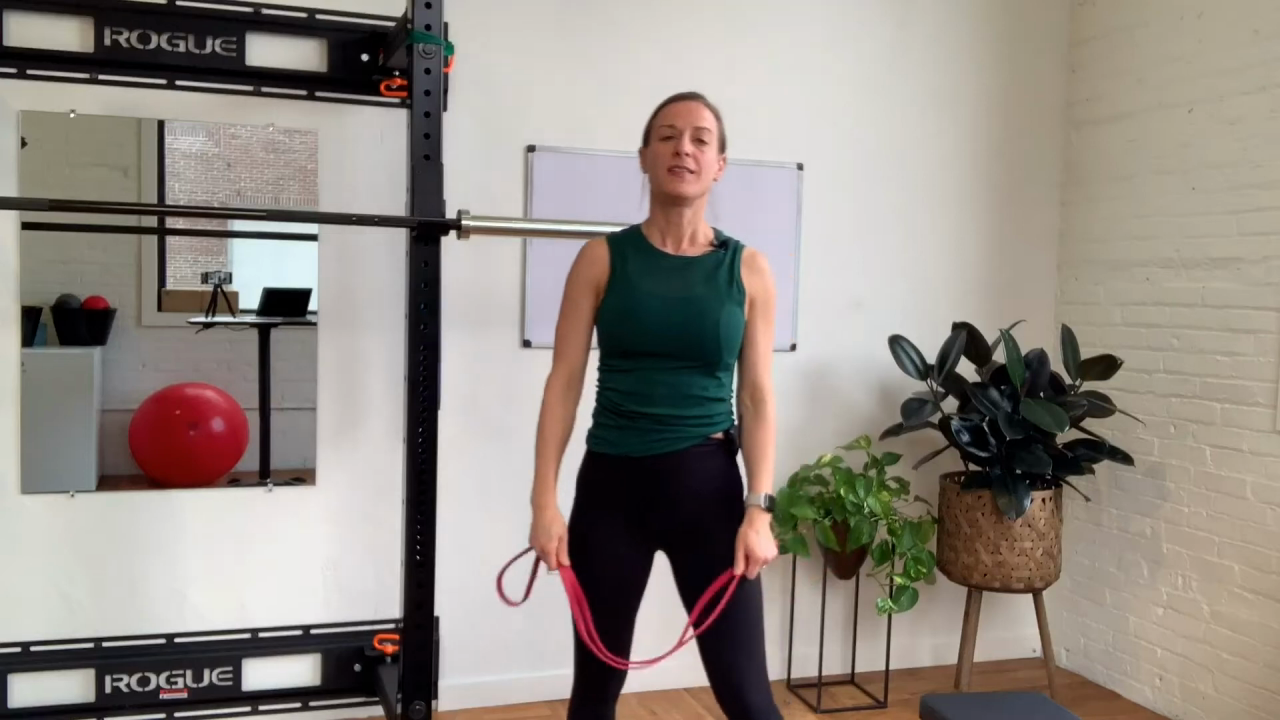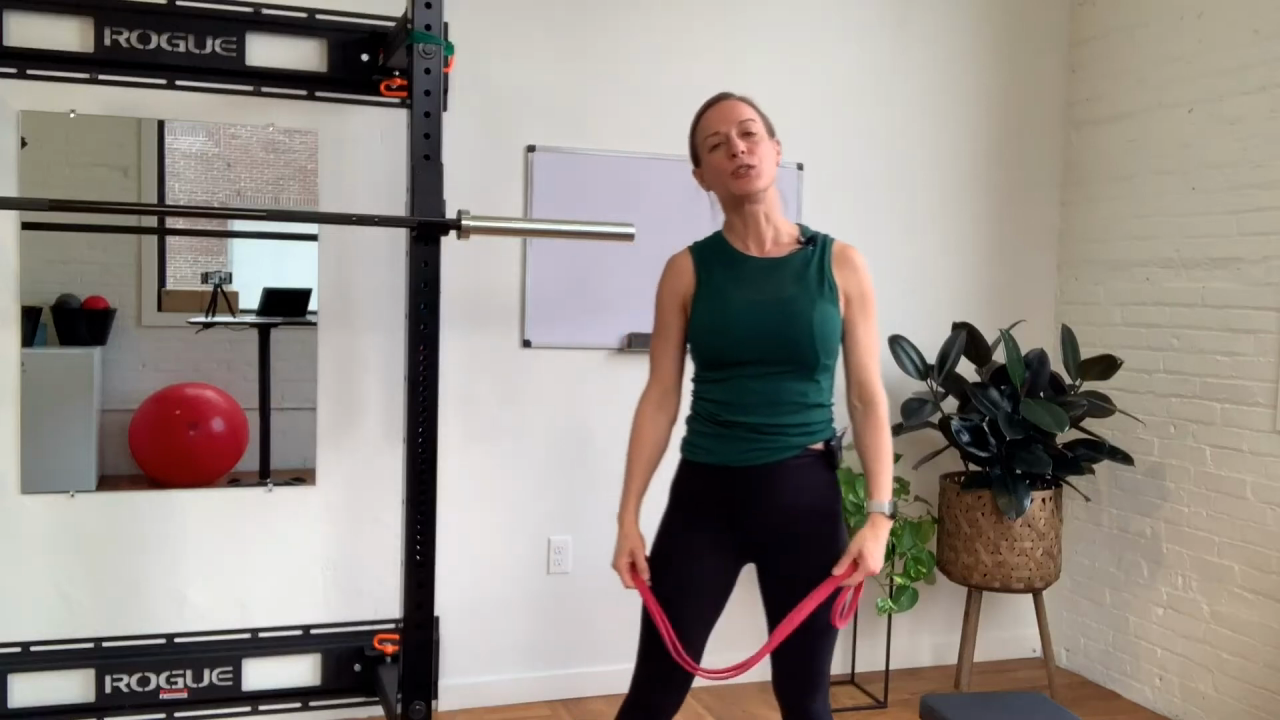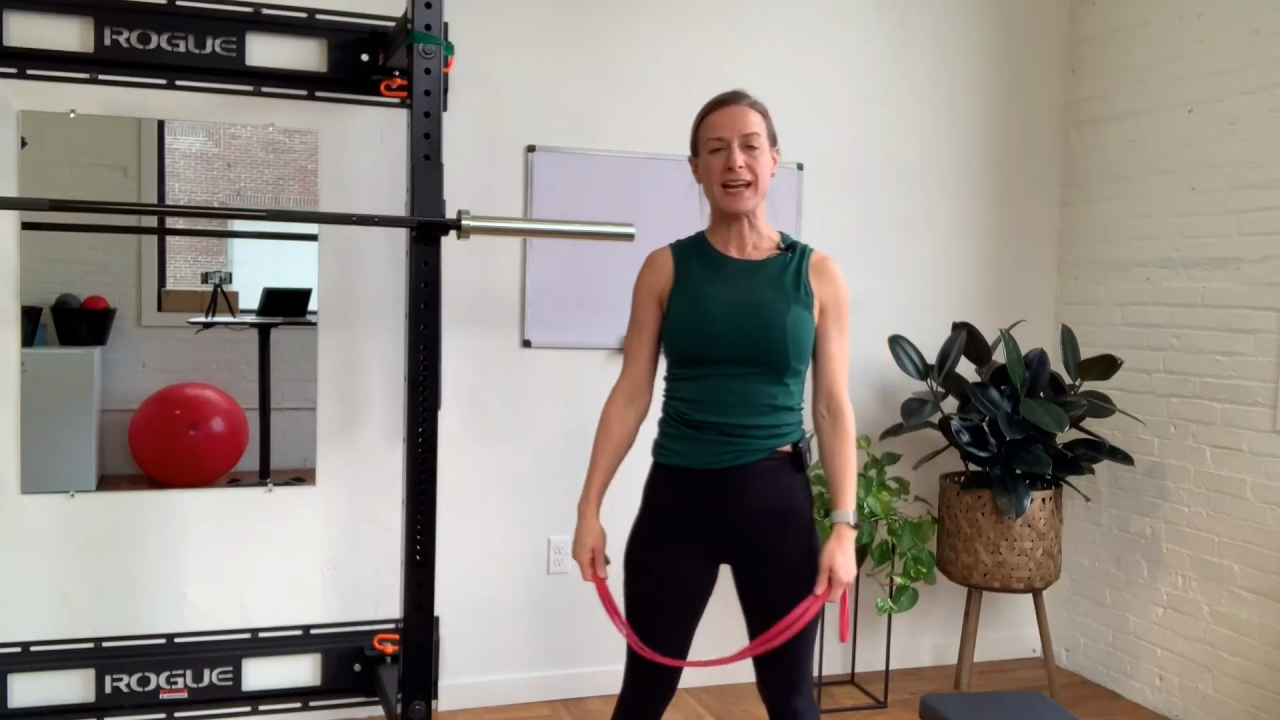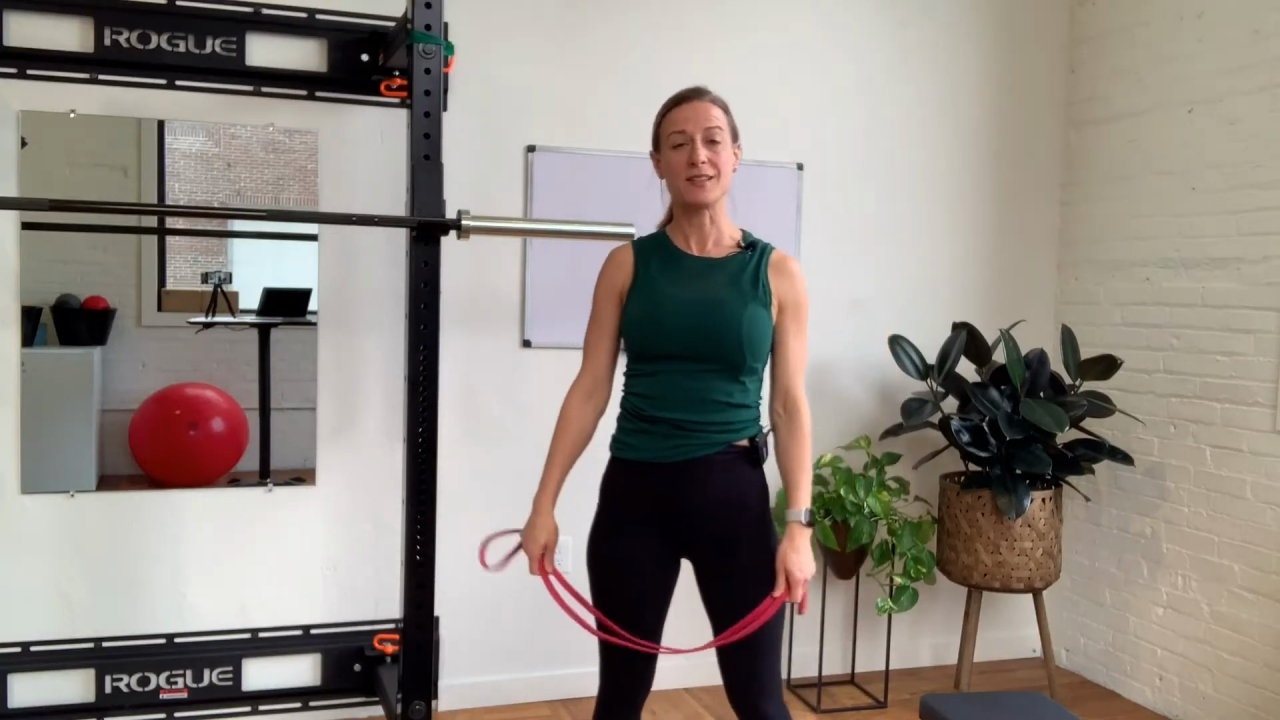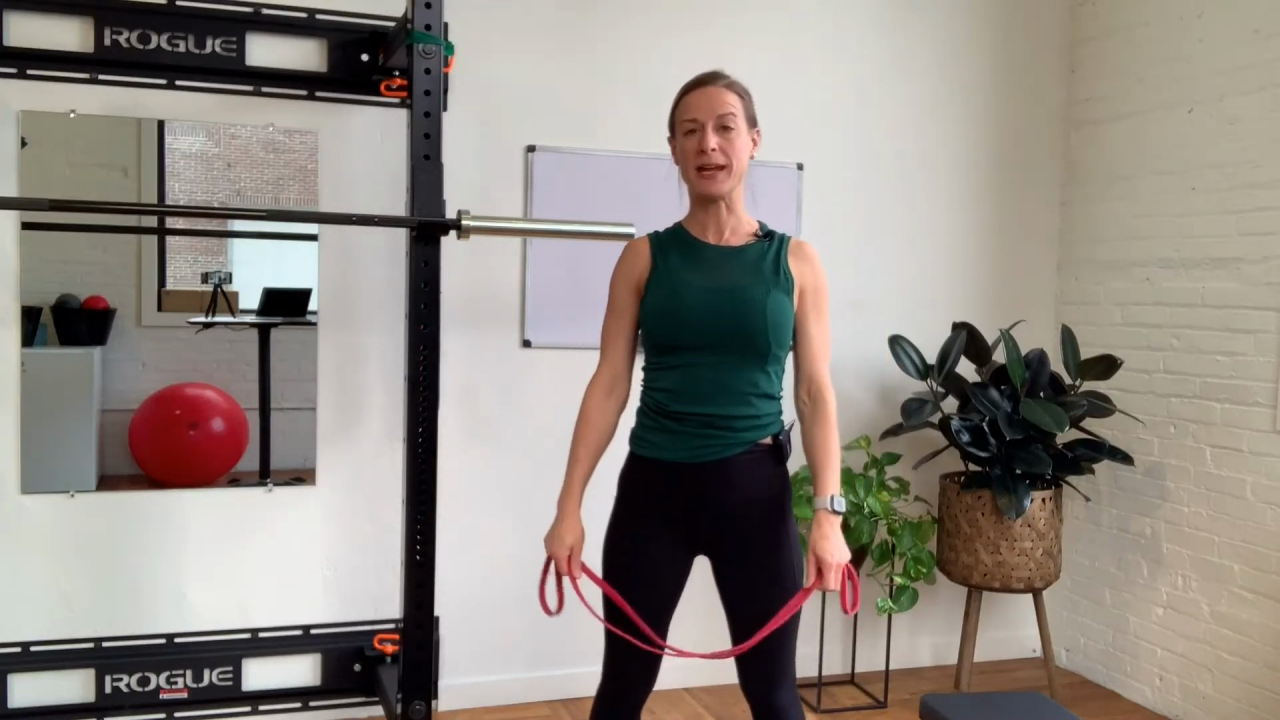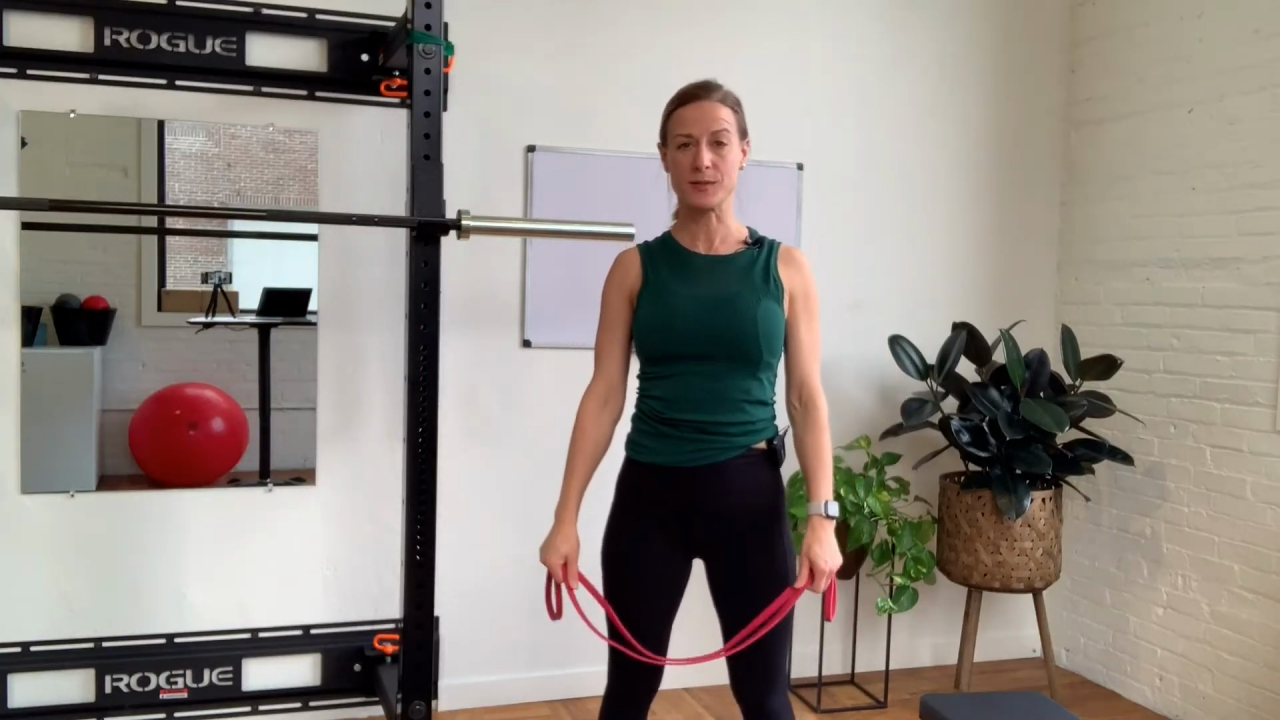
dt=0.7s
person 1, frame 1
left shoulder: (748, 269)
right shoulder: (601, 258)
left elbow: (756, 398)
right elbow: (564, 383)
left wrist: (759, 508)
right wrist: (545, 499)
left hip: (704, 484)
right hip: (611, 484)
person 1, frame 2
left shoulder: (840, 264)
right shoulder: (687, 270)
left elbow: (867, 397)
right elbow: (660, 398)
left wrist: (879, 514)
right wrist: (628, 517)
left hip: (802, 494)
right hip: (704, 494)
person 1, frame 3
left shoulder: (816, 274)
right shoulder: (666, 268)
left elbow: (833, 406)
right elbow: (631, 393)
left wrist: (844, 526)
right wrist: (589, 509)
left hip: (774, 498)
right hip: (677, 498)
person 1, frame 4
left shoulder: (776, 273)
right shoulder: (627, 265)
left elbow: (790, 405)
right elbow: (590, 388)
left wrist: (799, 525)
right wrist: (544, 502)
left hip: (731, 490)
right hip: (634, 491)
person 1, frame 5
left shoulder: (794, 261)
right shoulder: (644, 257)
left elbow: (815, 394)
right elbow: (609, 384)
left wrist: (828, 513)
right wrist: (569, 506)
left hip: (753, 488)
right hip: (654, 487)
person 1, frame 6
left shoulder: (785, 268)
right shoulder: (635, 267)
left elbow: (806, 399)
right elbow: (603, 395)
left wrist: (822, 517)
right wrist: (566, 517)
left hip: (746, 492)
right hip: (650, 493)
